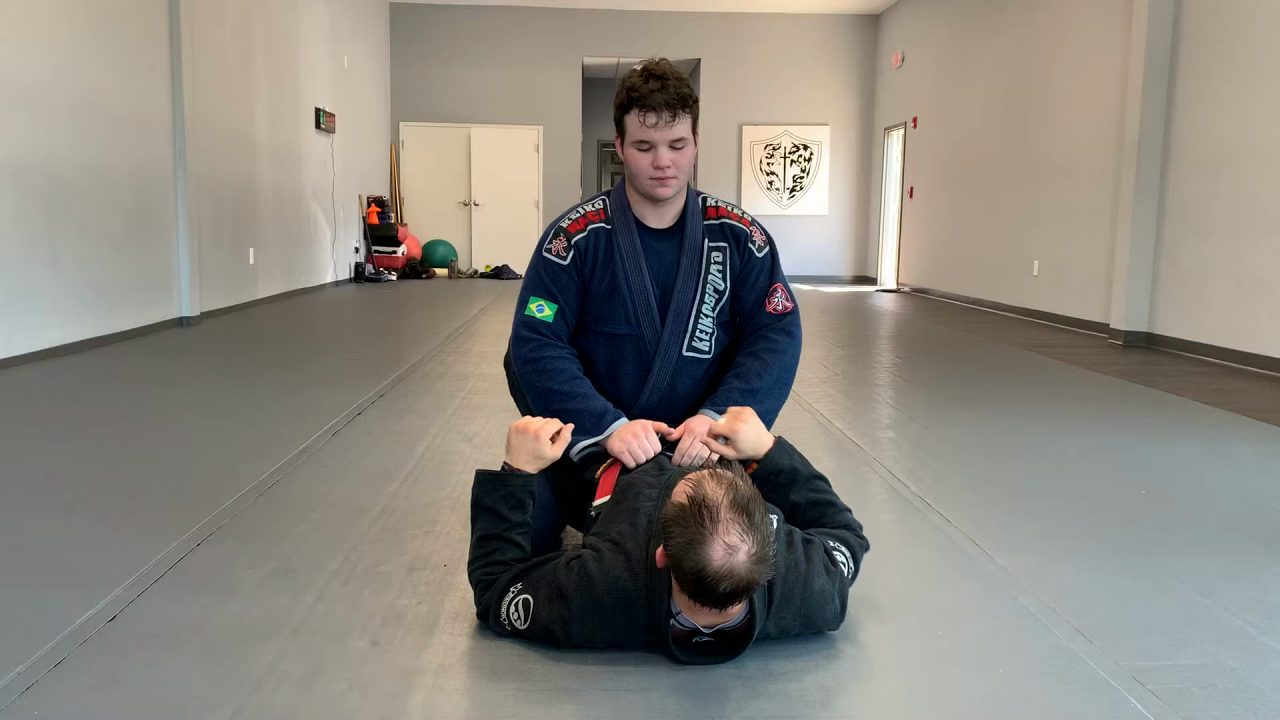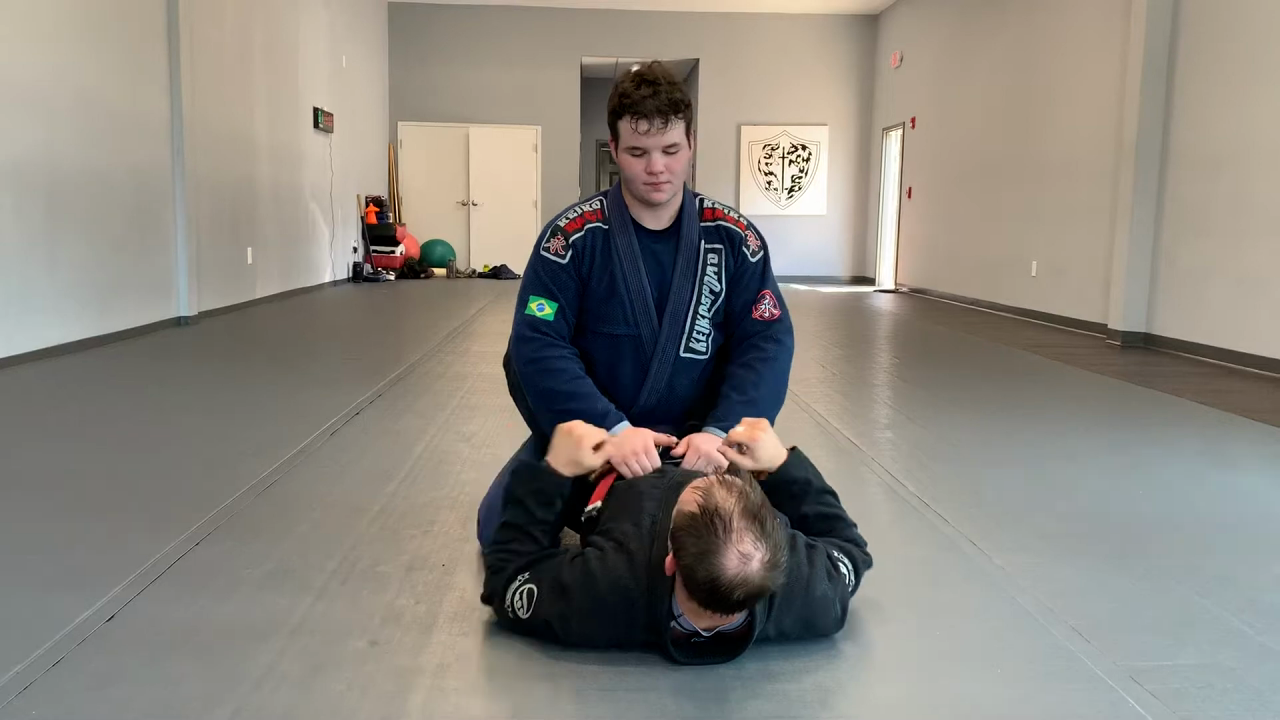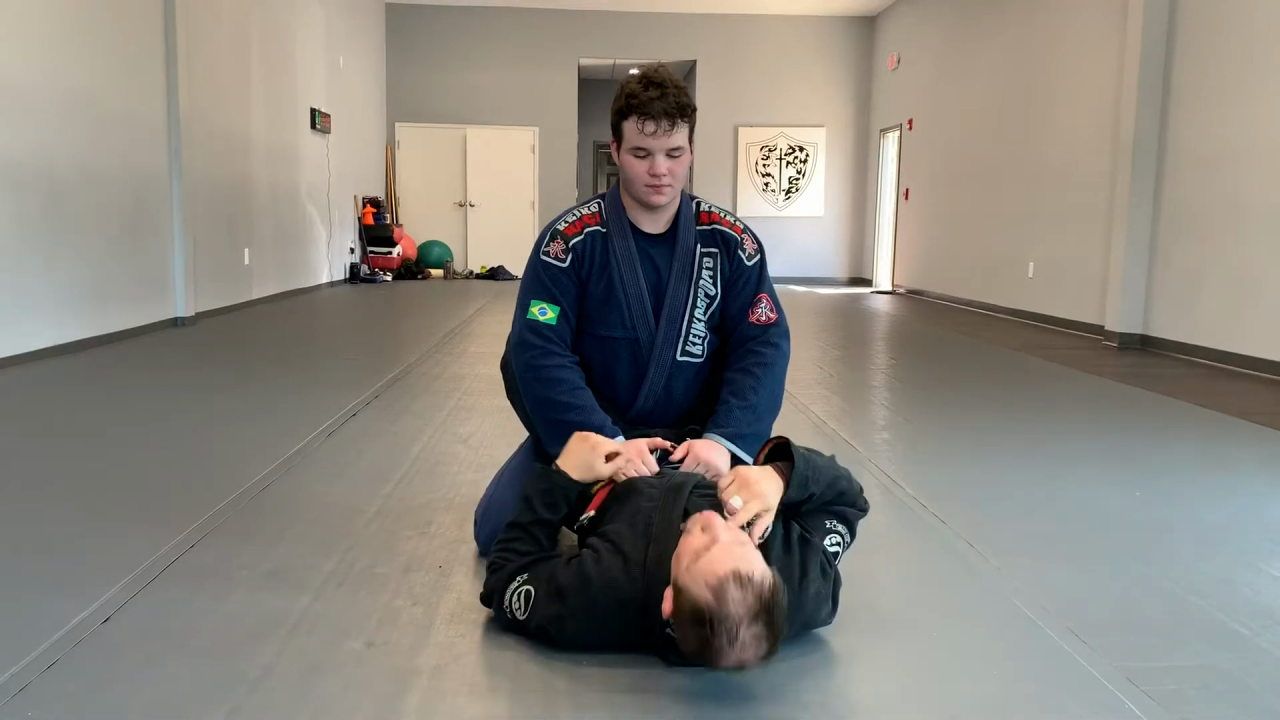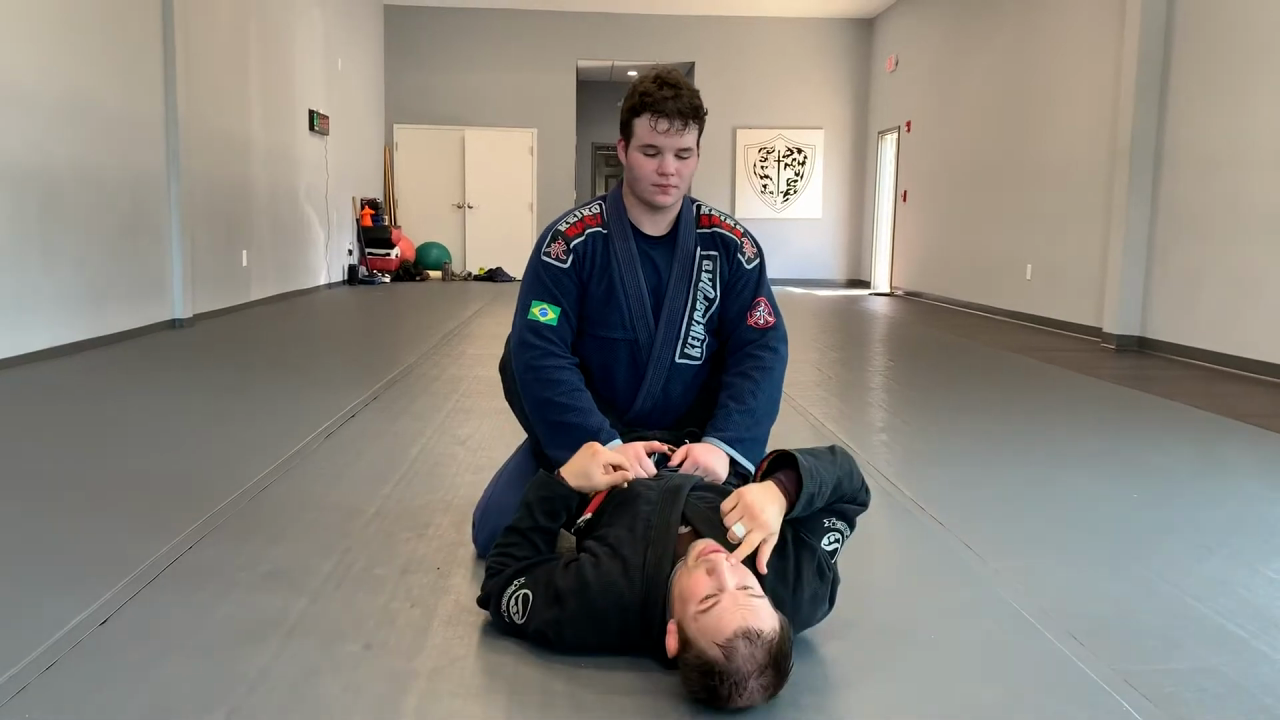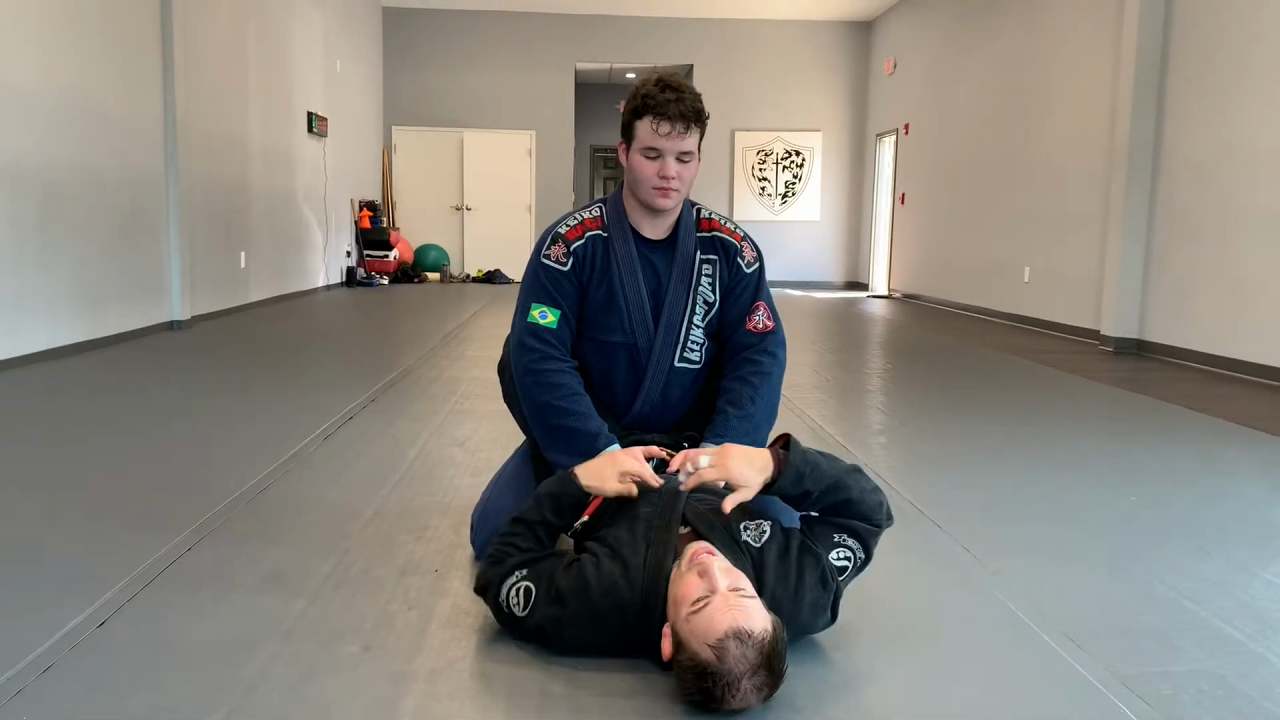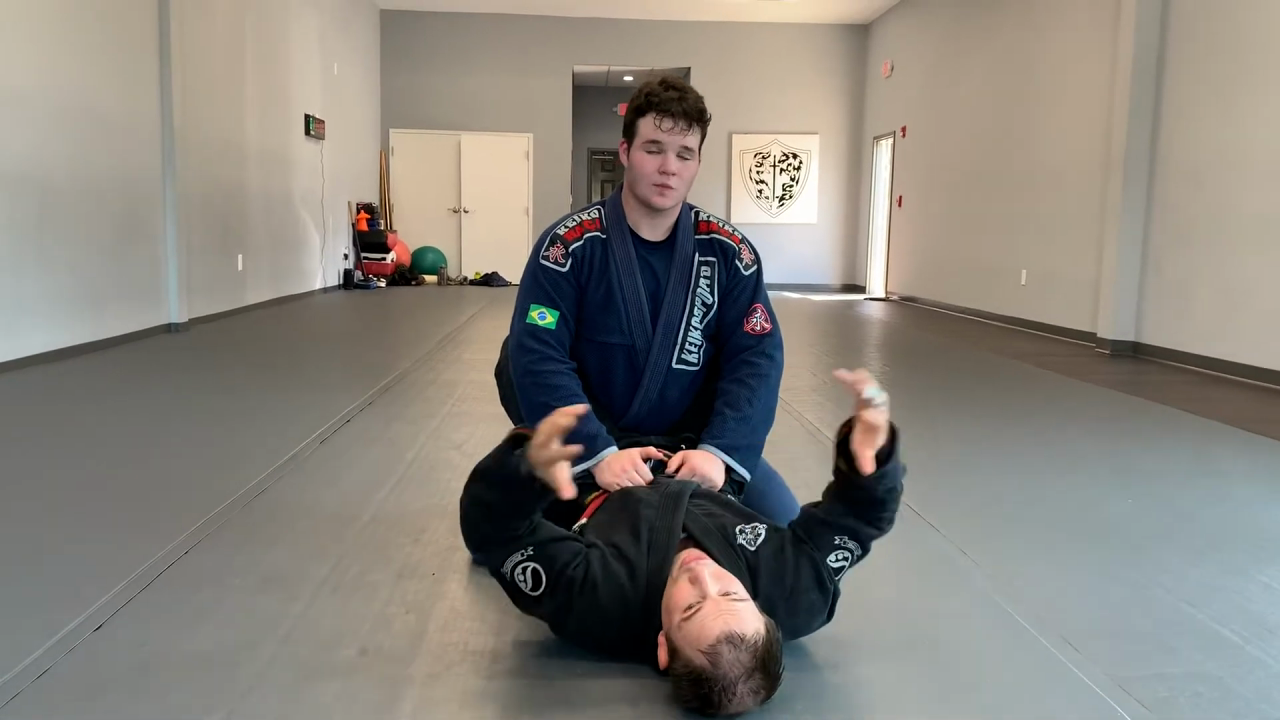
dt=0.4s
person 1, frame 1
left shoulder: (739, 237)
right shoulder: (574, 236)
left elbow: (775, 335)
right elbow: (535, 347)
left wrist: (720, 417)
right wrist: (609, 426)
left hip: (704, 436)
right hip: (592, 436)
person 1, frame 2
left shoulder: (733, 236)
right shoulder: (573, 237)
left elbow: (767, 342)
right elbow: (538, 347)
left wrist: (721, 431)
right wrist: (609, 430)
left hip: (695, 439)
right knee: (502, 529)
person 1, frame 3
left shoulder: (729, 241)
right shoulder: (571, 239)
left elbow: (763, 346)
right elbow: (538, 354)
left wrist: (723, 438)
right wrist: (605, 442)
left hip: (693, 439)
right hip: (585, 437)
right knee: (499, 530)
person 1, frame 4
left shoulder: (729, 245)
right shoulder: (572, 240)
left elbow: (761, 350)
right elbow: (538, 354)
left wrist: (721, 442)
right wrist: (602, 446)
left hip: (693, 439)
right hip: (584, 439)
right knee: (497, 532)
person 1, frame 5
left shoulder: (731, 247)
right shoulder: (574, 242)
left elbow: (760, 354)
right elbow: (537, 358)
left wrist: (720, 449)
right wrist: (601, 454)
left hip: (692, 439)
right hip: (584, 442)
left knee: (779, 526)
right knee: (495, 531)
person 1, frame 6
left shoulder: (728, 250)
right shoulder: (571, 244)
left elbow: (757, 356)
right elbow: (537, 358)
left wrist: (717, 450)
right wrist: (597, 452)
left hip: (692, 443)
right hip: (585, 442)
left knee: (780, 528)
person 2, frame 1
left shoulder: (599, 598)
right shoulder: (811, 596)
left elbow: (494, 589)
right elbow: (845, 534)
left wrist: (518, 470)
right wrist: (769, 451)
person 2, frame 2
left shoulder: (595, 601)
right shoulder: (814, 602)
left elbow: (504, 579)
right elbow: (849, 549)
left wrist: (554, 472)
right wrist: (783, 463)
person 2, frame 3
left shoulder: (596, 601)
right shoulder: (806, 593)
left elbow: (503, 580)
right elbow: (844, 499)
left wrist: (563, 476)
right wrist: (780, 475)
person 2, frame 4
left shoulder: (596, 609)
right shoulder: (802, 592)
left elbow: (502, 586)
right elbow: (847, 486)
left wrist: (561, 484)
right wrist: (783, 488)
person 2, frame 5
left shoulder: (595, 610)
right shoulder: (801, 598)
left elbow: (497, 573)
right elbow: (867, 507)
left wrist: (573, 485)
right wrist: (777, 464)
person 2, frame 6
left shoulder: (595, 605)
right shoulder: (795, 598)
left elbow: (498, 531)
right elbow: (855, 513)
left wrist: (531, 470)
right wrist: (872, 439)
